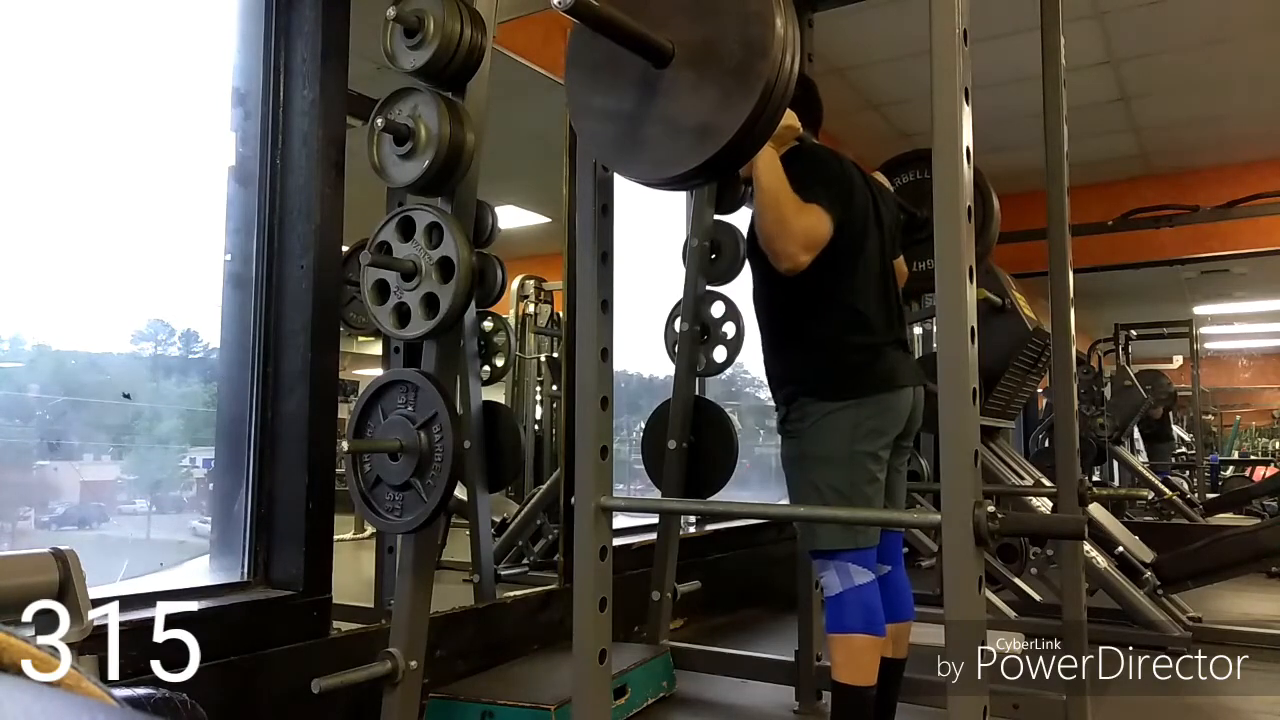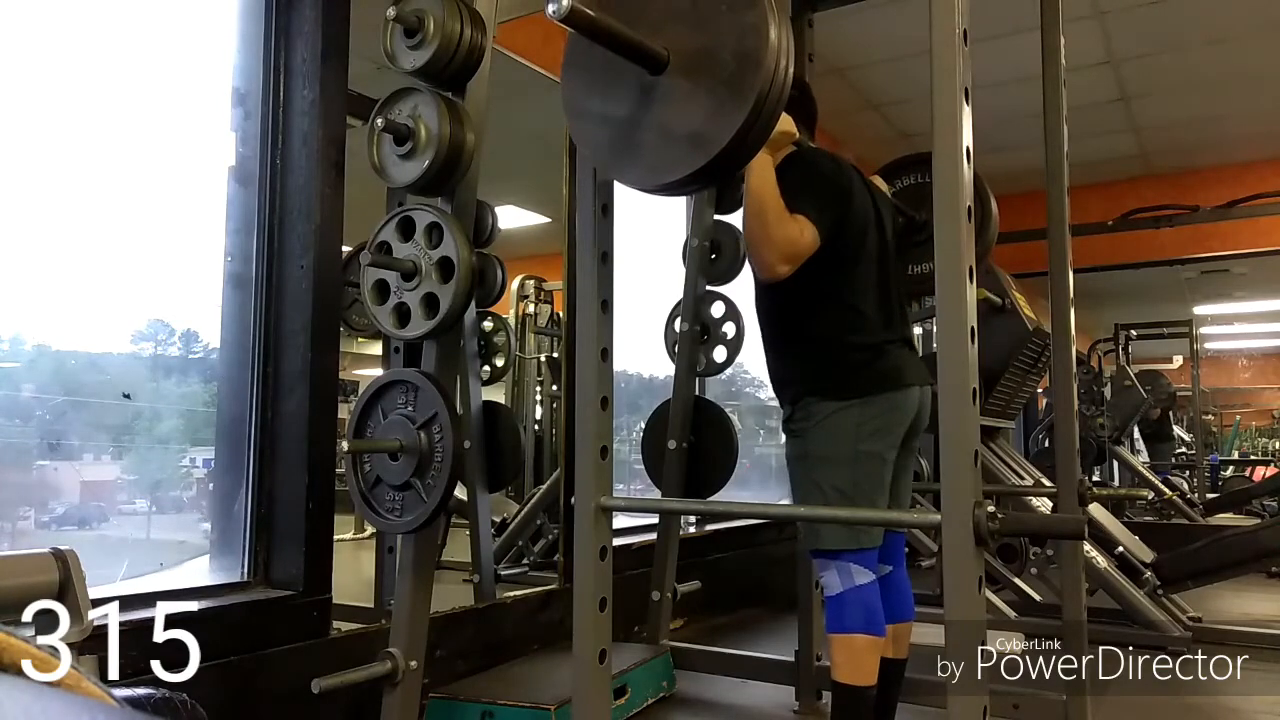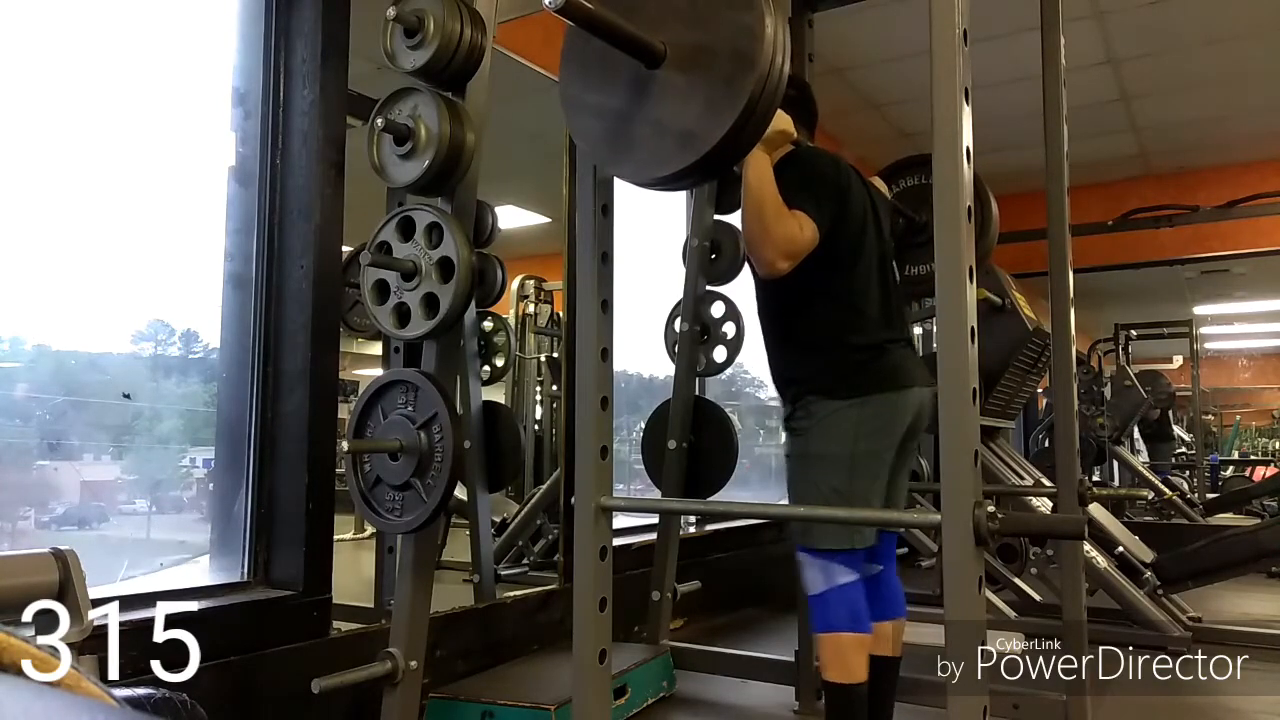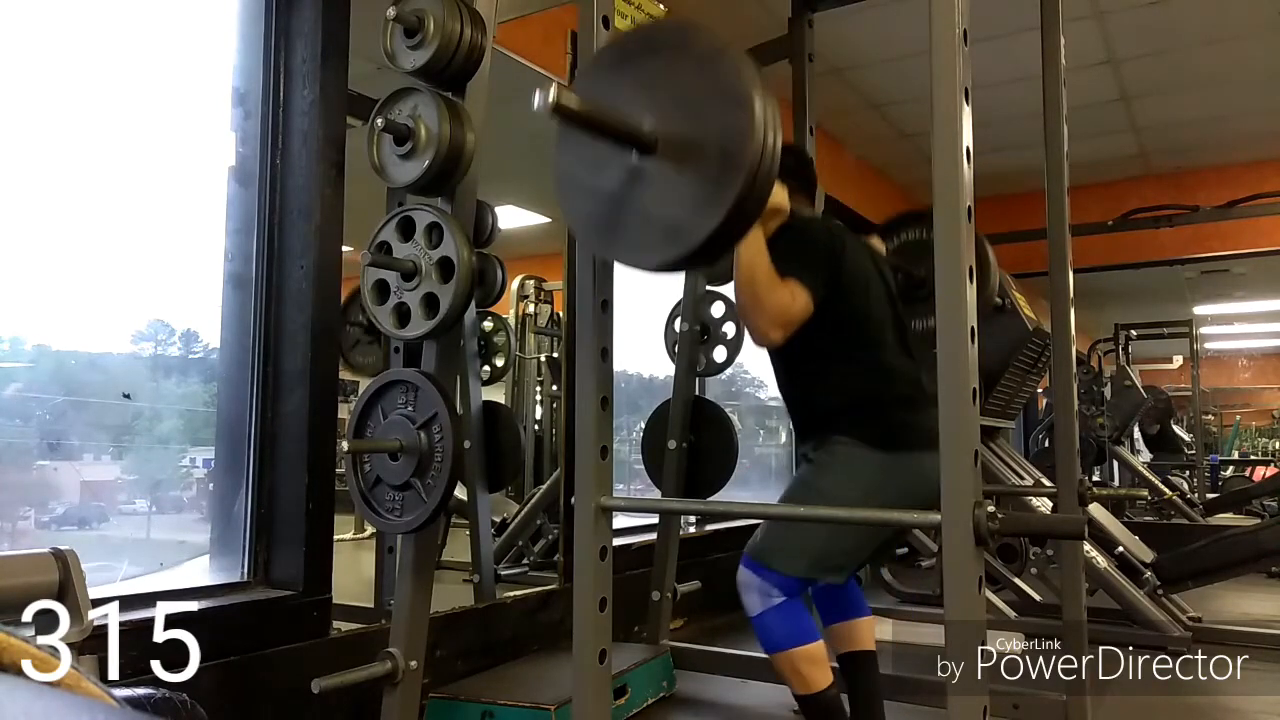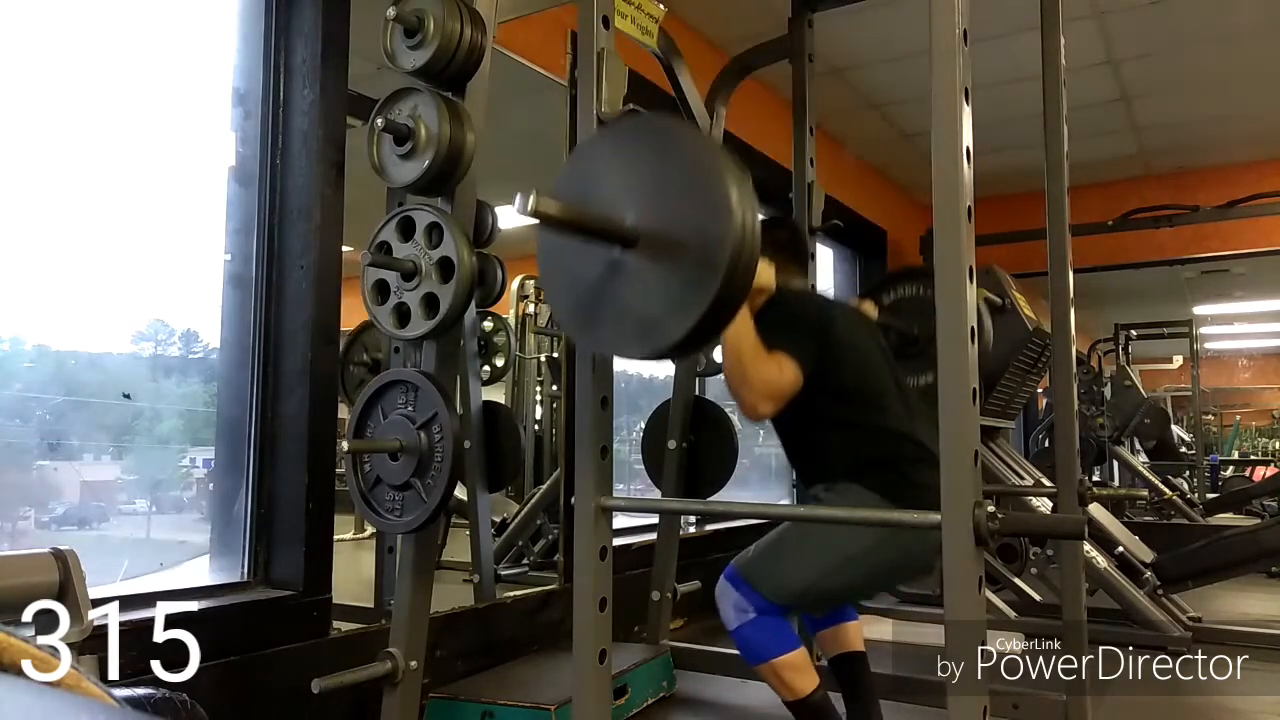
dt=0.4s
person 1, frame 1
left shoulder: (808, 167)
right shoulder: (856, 180)
left elbow: (790, 249)
right elbow: (894, 277)
left wrist: (763, 149)
left hip: (840, 395)
right hip: (888, 386)
left knee: (844, 565)
right knee: (880, 560)
person 1, frame 2
left shoulder: (806, 171)
right shoulder: (851, 180)
left elbow: (775, 257)
left wrist: (758, 152)
left hip: (847, 394)
right hip: (894, 384)
left knee: (845, 565)
right knee: (880, 560)
person 1, frame 3
left shoulder: (802, 169)
right shoulder: (849, 180)
left elbow: (774, 252)
left wrist: (755, 149)
left hip: (846, 394)
right hip: (894, 385)
left knee: (830, 564)
right knee: (870, 563)
person 1, frame 4
left shoulder: (799, 237)
right shoulder: (842, 242)
left elbow: (770, 321)
left wrist: (747, 220)
left hip: (876, 445)
right hip: (914, 442)
left knee: (767, 579)
right knee: (825, 568)
person 1, frame 5
left shoulder: (787, 310)
right shoulder: (837, 314)
left elbow: (759, 397)
left hip: (894, 503)
right hip: (926, 498)
left knee: (743, 593)
right knee: (811, 578)
